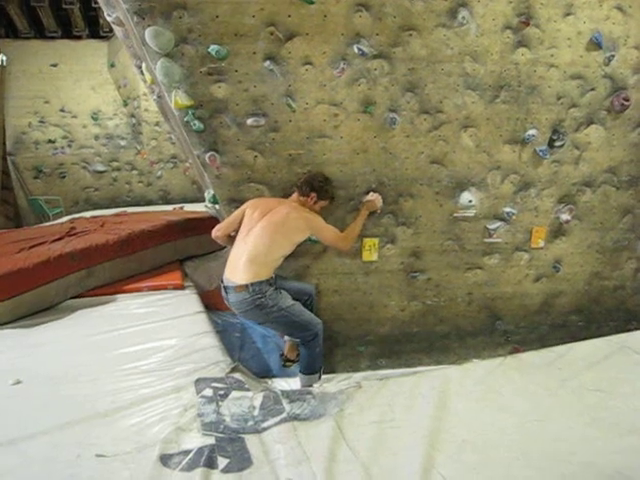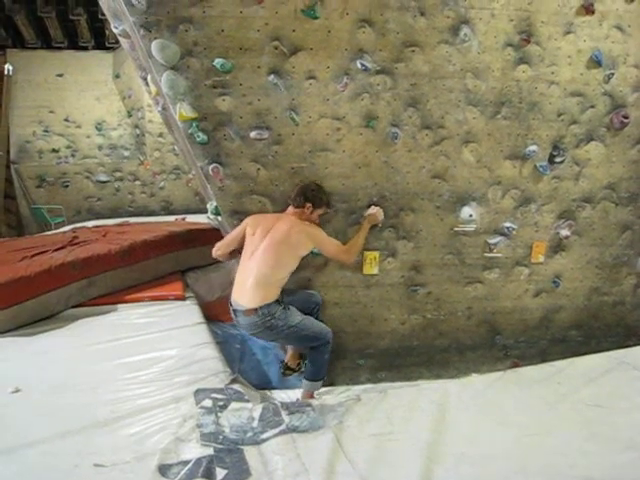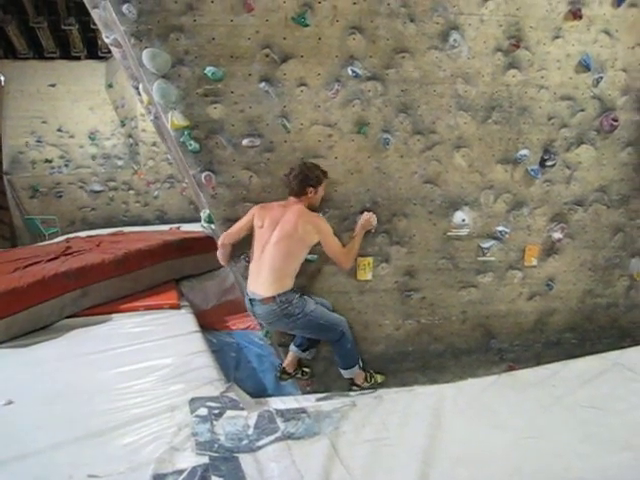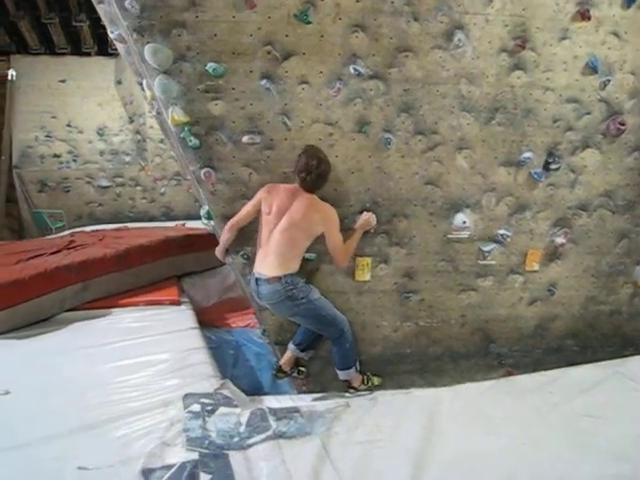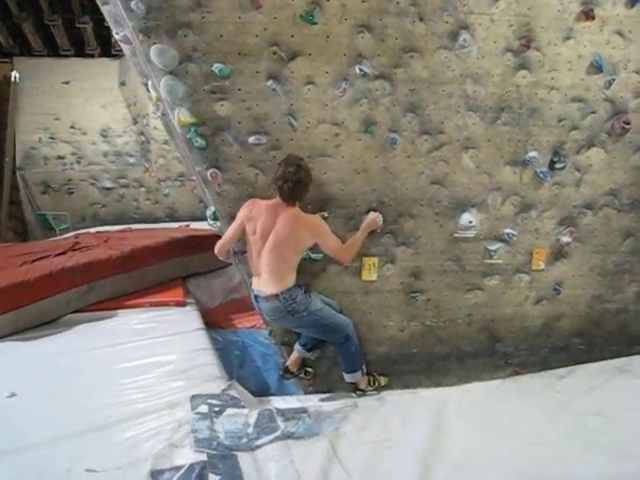
dt=1s
person 1, frame 1
left shoulder: (256, 203)
right shoulder: (305, 217)
left elbow: (218, 234)
right elbow: (345, 243)
right wrist: (365, 210)
left hip: (229, 289)
right hip: (251, 295)
left knee: (306, 294)
right knee: (313, 329)
left ankle: (292, 349)
right ankle: (307, 390)
person 1, frame 2
left shoulder: (255, 220)
right shoulder: (307, 231)
left elbow: (218, 252)
right elbow: (348, 256)
right wrist: (367, 223)
left hip: (237, 309)
right hip: (259, 317)
left knee: (313, 301)
right knee: (323, 337)
left ankle: (291, 360)
right ankle: (307, 399)
person 1, frame 3
left shoulder: (261, 210)
right shoulder: (314, 222)
left elbow: (224, 241)
right elbow: (345, 262)
left wrist: (224, 260)
right wrist: (361, 230)
left hip: (252, 301)
right hip: (276, 306)
left knee: (322, 311)
right knee: (339, 327)
left ankle: (290, 365)
right ankle: (358, 377)
person 1, frame 4
left shoulder: (270, 191)
right shoulder: (325, 212)
left elbow: (232, 226)
right elbow: (341, 260)
left wrist: (221, 248)
right wrist: (360, 228)
left hip: (258, 284)
right hip: (283, 287)
left knee: (321, 313)
right knee: (339, 326)
left ankle: (287, 362)
right ankle: (354, 380)
person 1, frame 5
left shoulder: (251, 208)
right shoulder: (310, 225)
left elbow: (220, 249)
right elbow: (344, 256)
left wrist: (226, 256)
right wrist: (366, 228)
left hip: (259, 298)
right hip: (282, 303)
left knee: (331, 312)
right knee: (344, 329)
left ankle: (293, 363)
right ankle: (360, 381)
